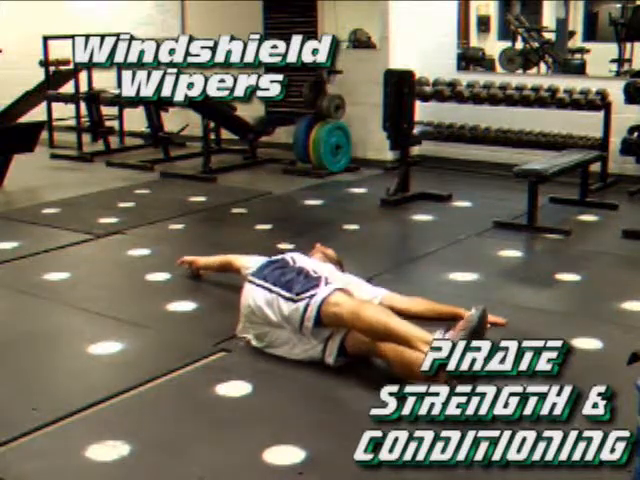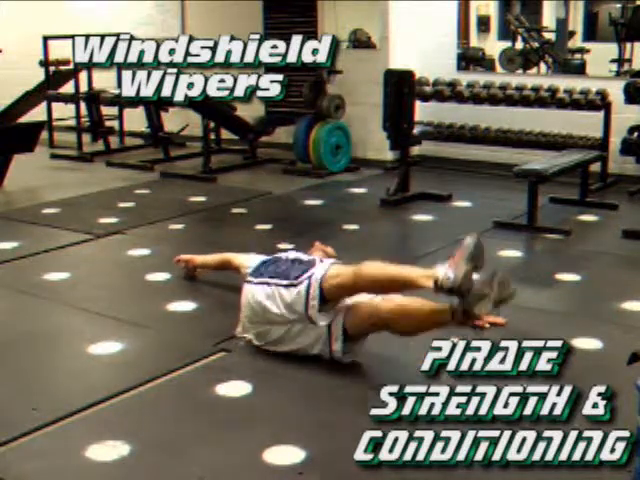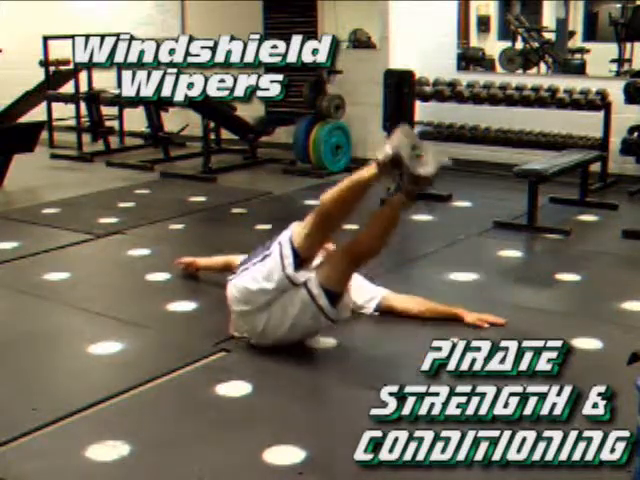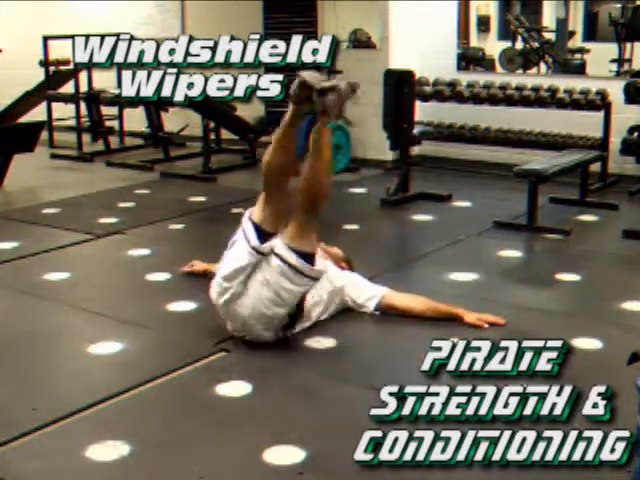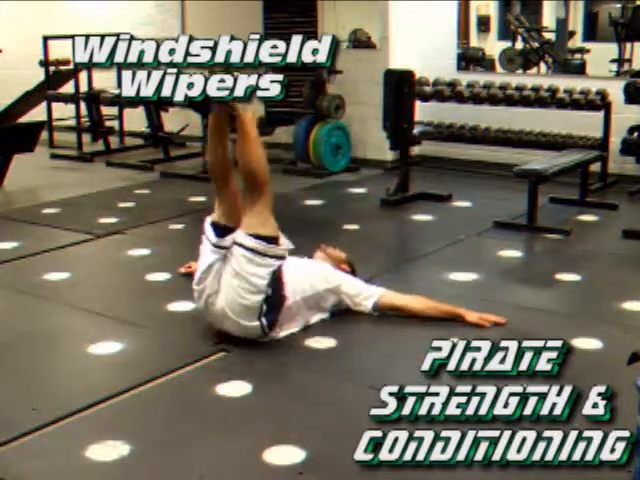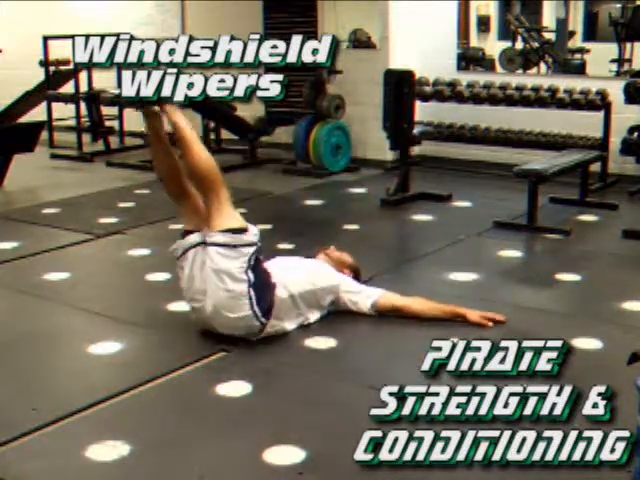
dt=0.4s
person 1, frame 1
left shoulder: (349, 282)
right shoulder: (283, 265)
left elbow: (405, 303)
right elbow: (233, 260)
left wrist: (459, 312)
left hip: (307, 337)
left knee: (380, 341)
right knee: (346, 308)
right ankle: (437, 344)
person 1, frame 2
left shoulder: (347, 299)
right shoulder: (282, 262)
left elbow: (400, 302)
right elbow: (233, 259)
left wrist: (463, 317)
left hip: (305, 334)
left knee: (380, 311)
right knee: (353, 275)
right ankle: (442, 277)
person 1, frame 3
left shoulder: (345, 282)
right shoulder: (294, 258)
left elbow: (403, 303)
right elbow: (234, 260)
left wrist: (460, 313)
left hip: (279, 324)
right hip: (250, 296)
right knee: (322, 220)
left ankle: (403, 191)
right ankle: (382, 166)
person 1, frame 4
left shoulder: (342, 280)
right shoulder: (294, 262)
left elbow: (402, 301)
left wrist: (460, 314)
right wrist: (211, 266)
left hip: (264, 316)
right hip: (231, 293)
left knee: (307, 211)
right knee: (277, 193)
person 1, frame 5
left shoulder: (338, 282)
right shoulder: (294, 266)
left elbow: (402, 302)
left wrist: (462, 313)
right wrist: (211, 264)
left hip: (249, 311)
right hip: (215, 295)
left knee: (257, 194)
right knee: (228, 189)
right ankle: (222, 104)
person 1, frame 6
left shoulder: (339, 284)
right shoulder: (296, 264)
left elbow: (401, 304)
left wrist: (461, 313)
right wrist: (196, 264)
left hip: (239, 307)
right hip: (208, 296)
left knee: (215, 190)
right knee: (187, 192)
